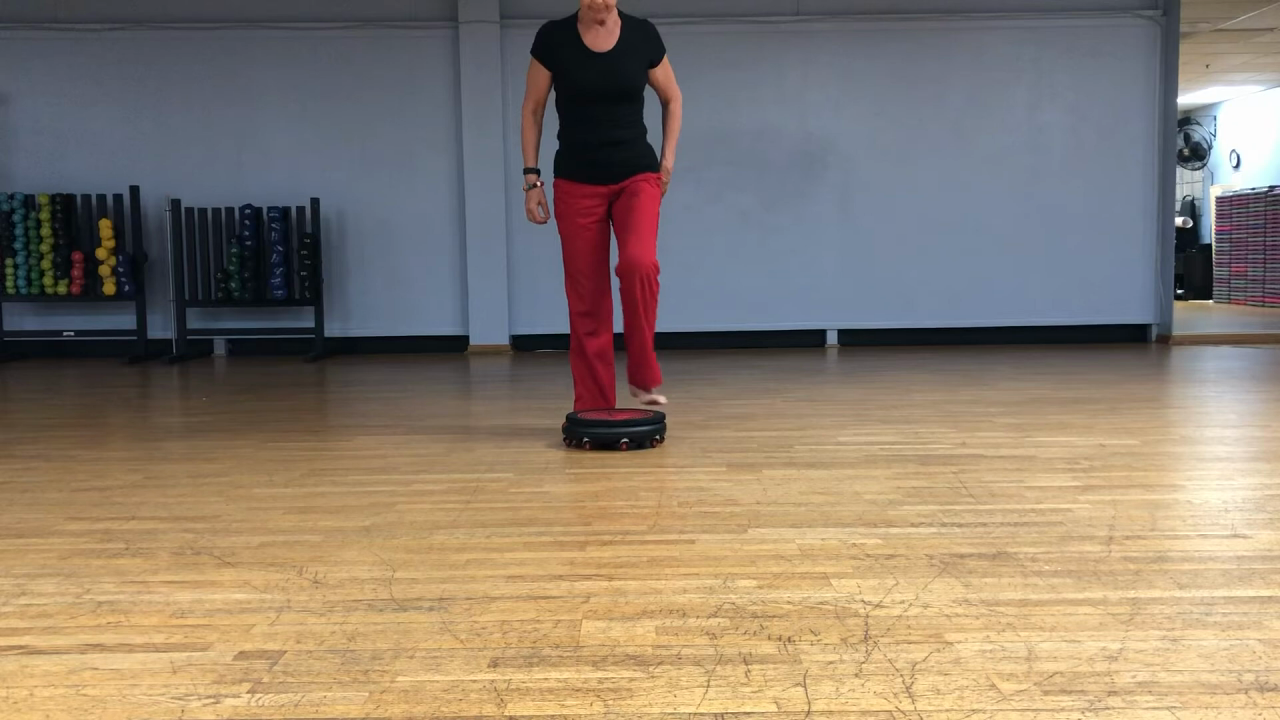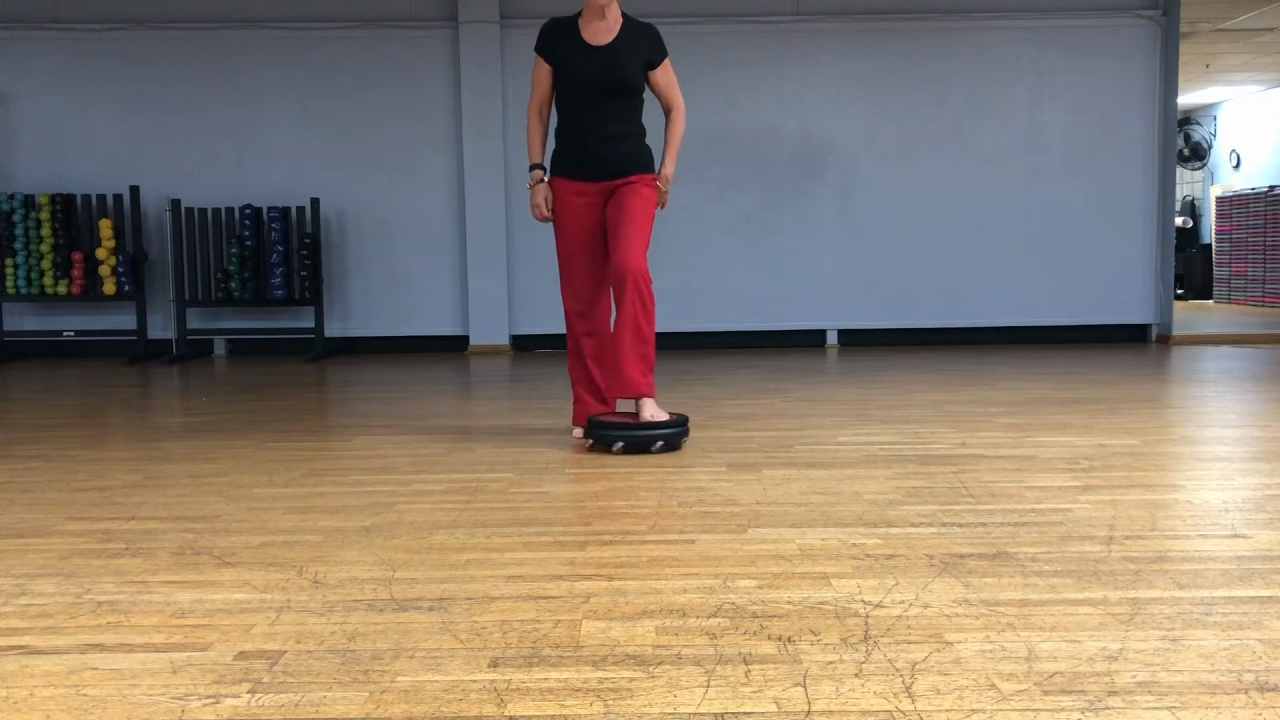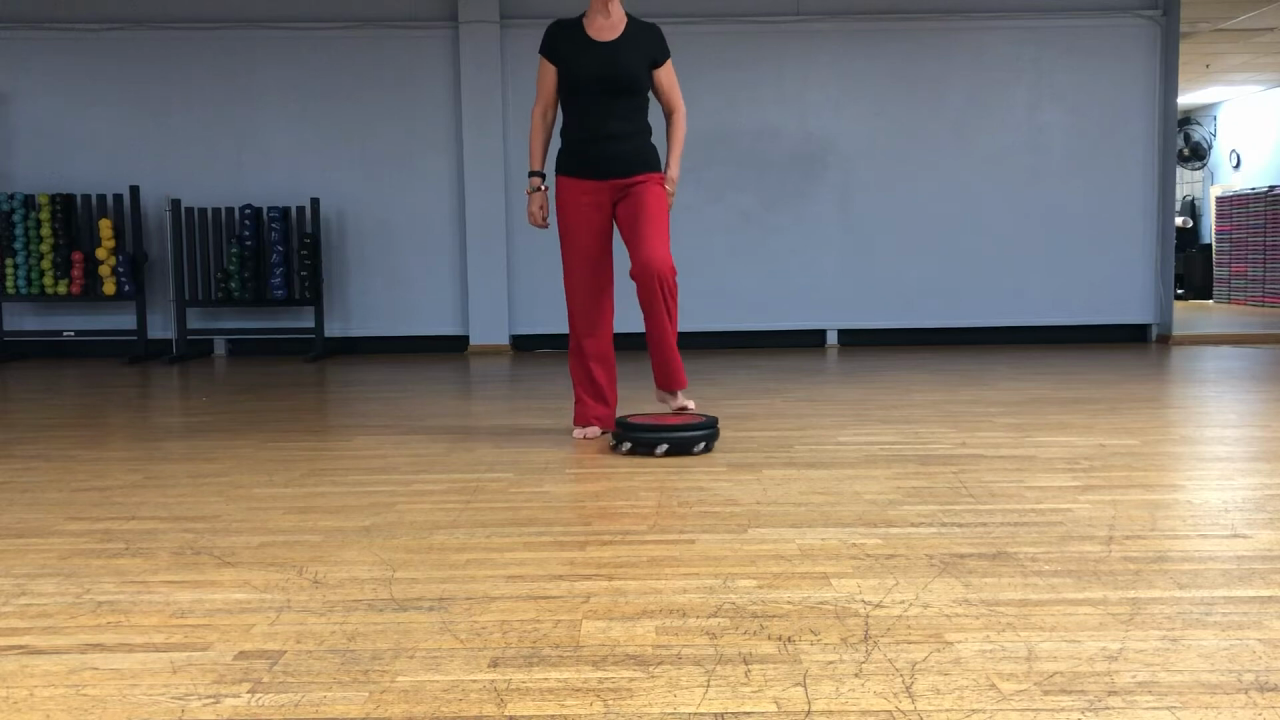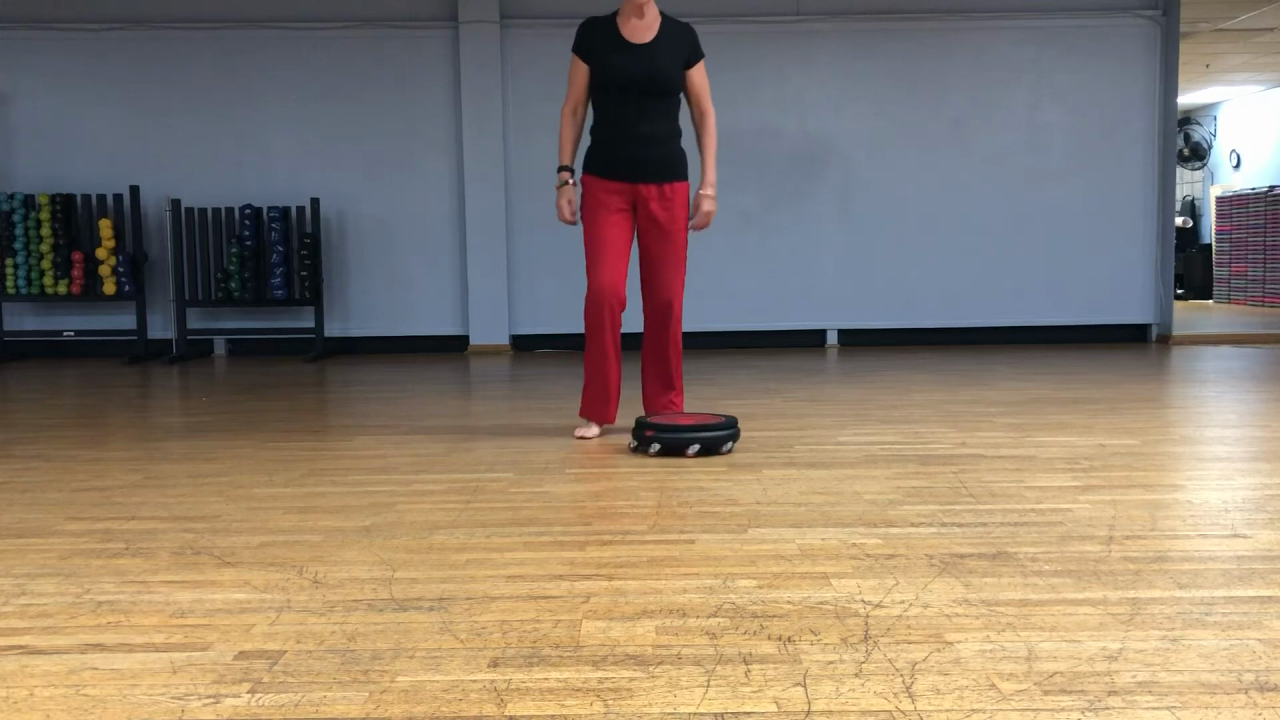
dt=0.4s
person 1, frame 1
left shoulder: (644, 36)
right shoulder: (553, 38)
left elbow: (672, 99)
right elbow: (532, 111)
left wrist: (667, 160)
right wrist: (531, 177)
left hip: (637, 177)
right hip: (577, 184)
left knee: (639, 264)
right knee: (586, 299)
left ankle: (644, 378)
right ankle: (593, 409)
person 1, frame 2
left shoulder: (644, 37)
right shoulder: (555, 35)
left elbow: (675, 107)
right elbow: (538, 110)
left wrist: (668, 168)
right wrist: (537, 174)
left hip: (632, 178)
right hip: (573, 183)
left knee: (629, 268)
right knee: (582, 297)
left ankle: (642, 393)
right ankle: (592, 412)
person 1, frame 3
left shoulder: (648, 36)
right shoulder: (560, 36)
left elbow: (675, 110)
right elbow: (544, 112)
left wrist: (672, 171)
right wrist: (536, 180)
left hip: (640, 177)
right hip: (579, 182)
left knee: (655, 266)
right knee: (586, 297)
left ankle: (672, 385)
right ankle: (593, 412)
person 1, frame 4
left shoulder: (682, 36)
left elbow: (704, 113)
right elbow: (573, 109)
left wrist: (708, 183)
right wrist: (565, 175)
left hip: (666, 184)
right hip: (605, 183)
left knee: (665, 299)
right knee: (604, 290)
left ankle: (666, 409)
right ankle: (596, 410)
